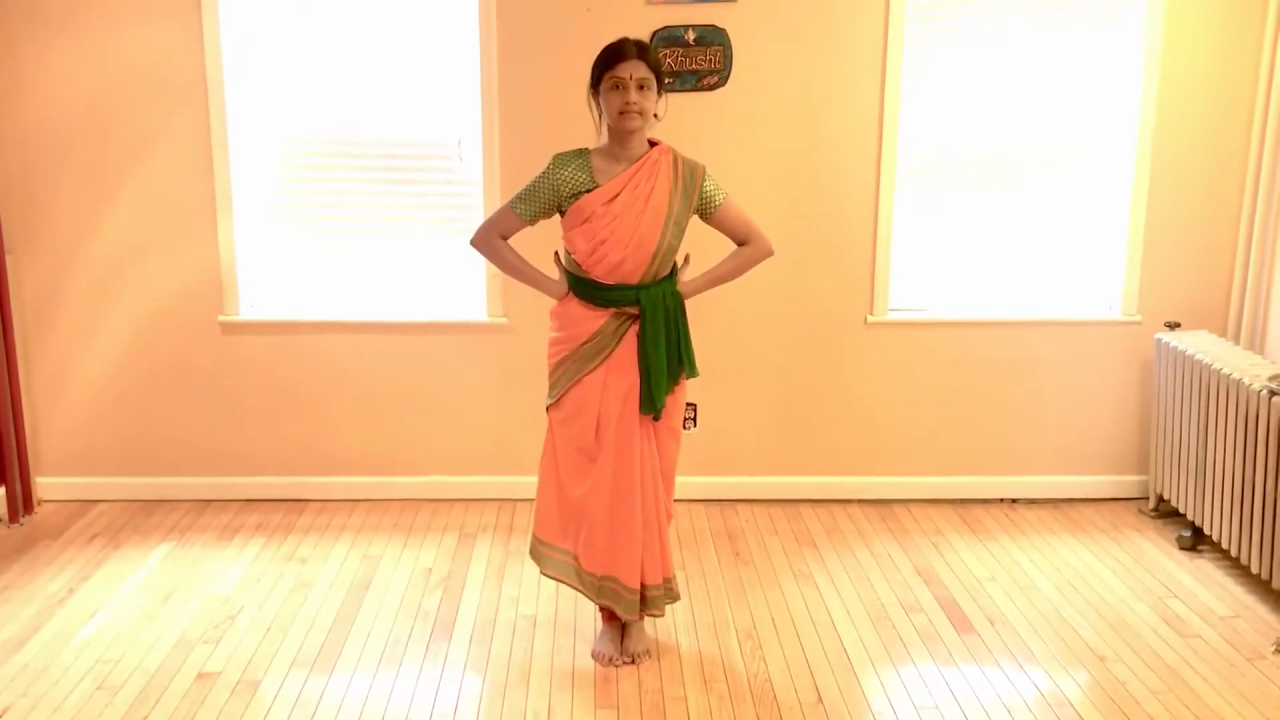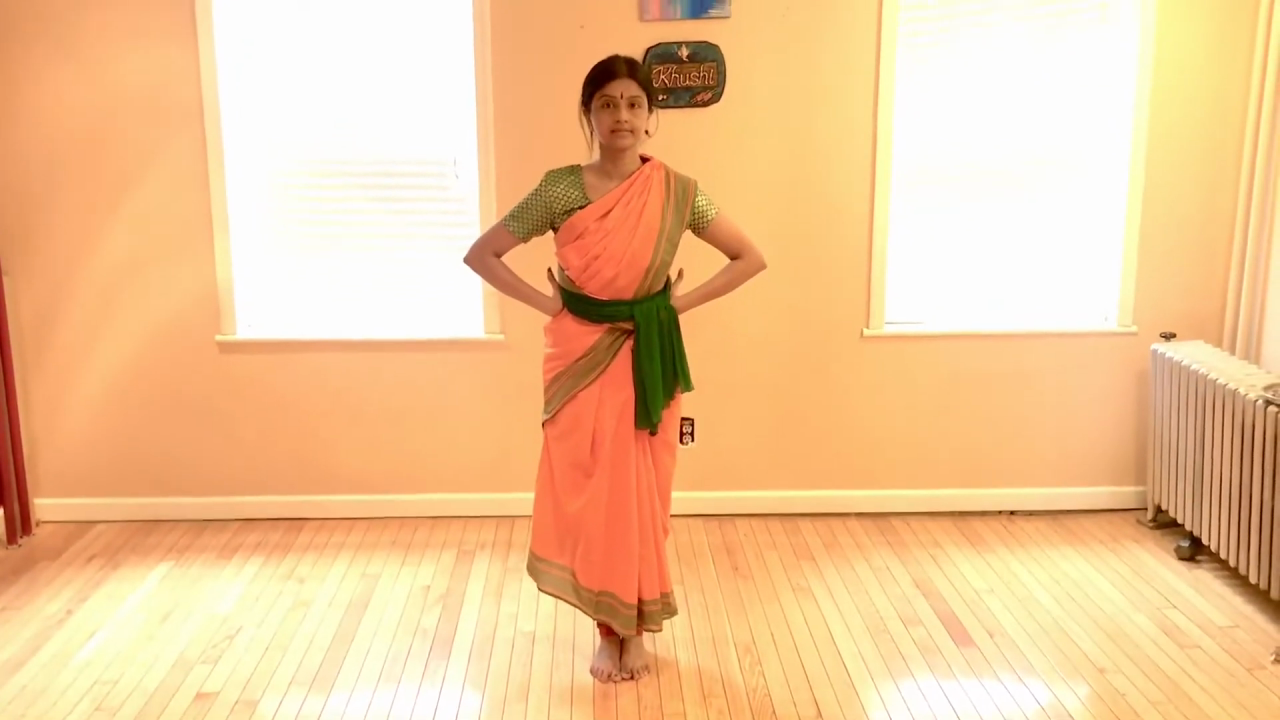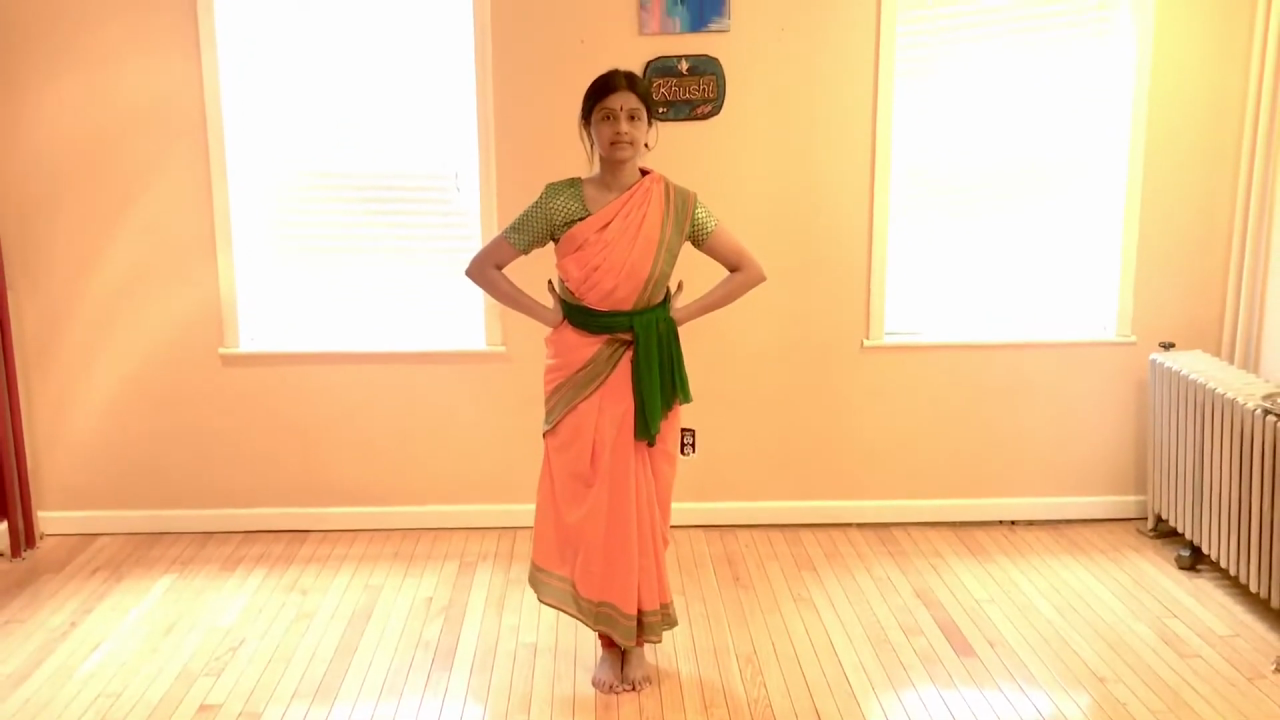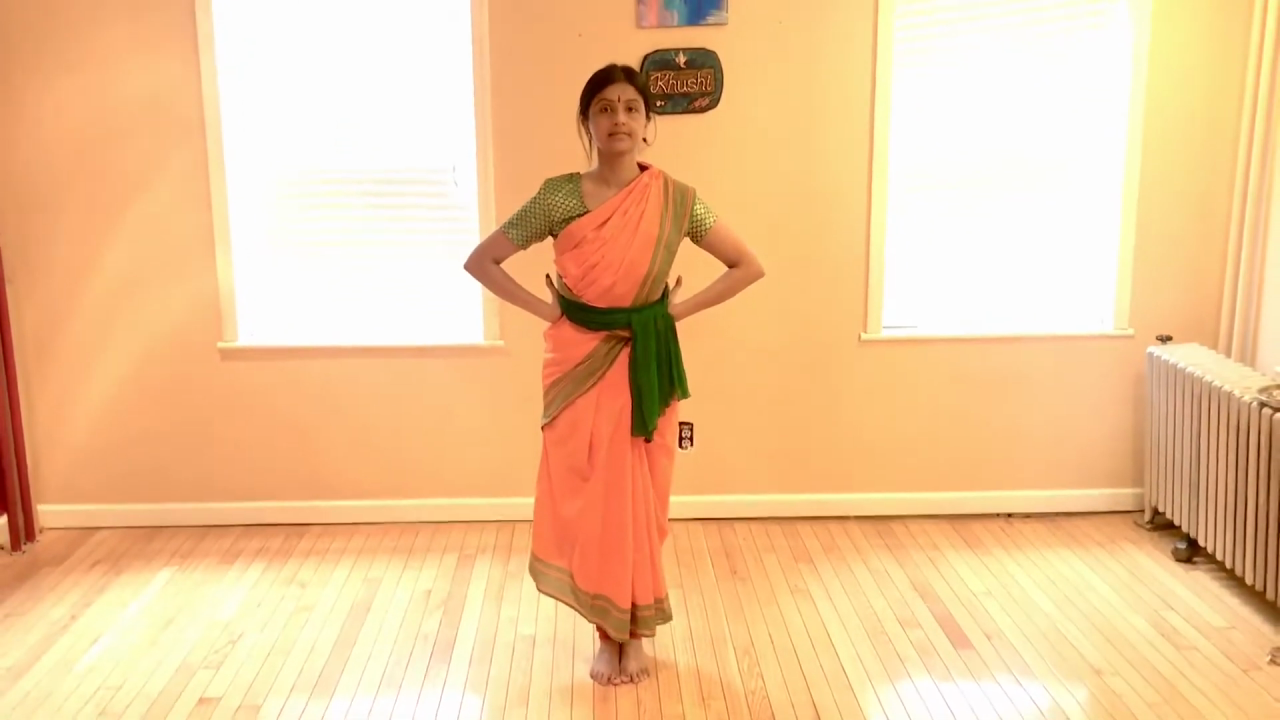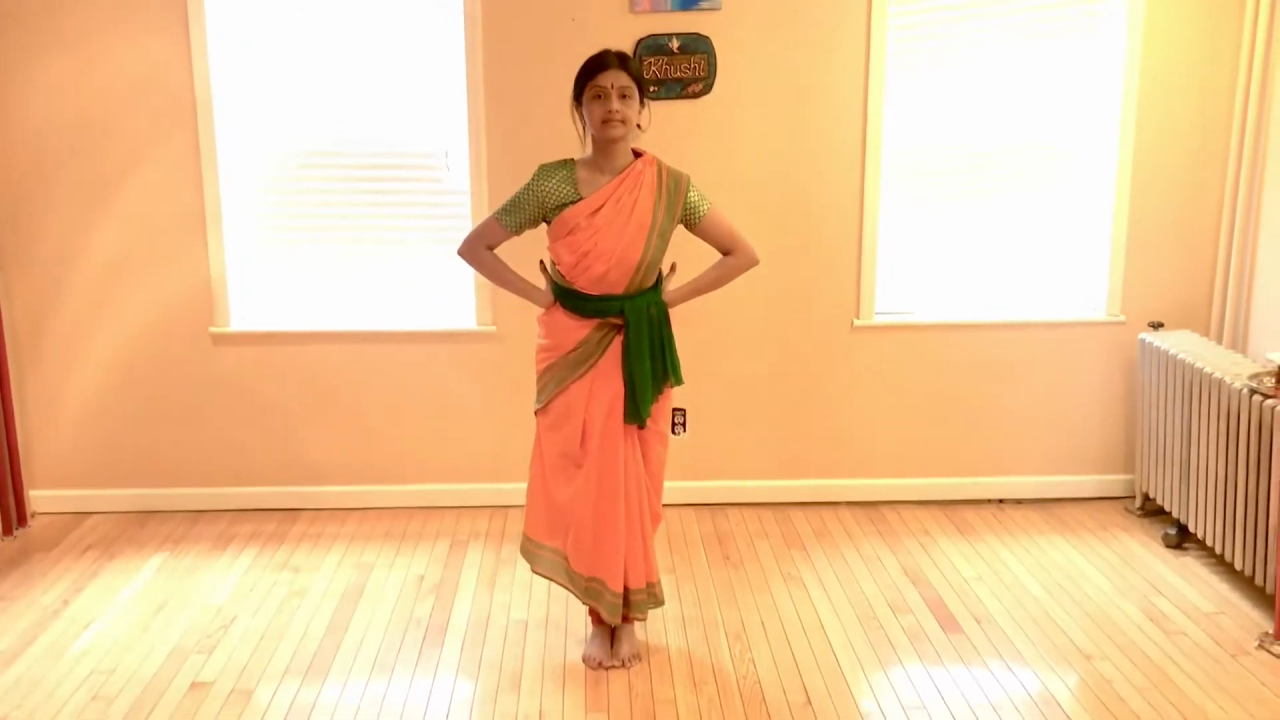
dt=0.4s
person 1, frame 1
left shoulder: (686, 176)
right shoulder: (568, 172)
left elbow: (758, 244)
right elbow: (487, 236)
left wrist: (690, 287)
right wrist: (554, 286)
left hip: (653, 343)
right hip: (586, 341)
left knee: (645, 477)
right knee: (592, 476)
left ankle: (638, 611)
right ankle: (609, 612)
person 1, frame 2
left shoulder: (677, 192)
right shoulder: (559, 189)
left elbow: (750, 258)
right elbow: (480, 254)
left wrist: (682, 302)
right wrist: (547, 303)
left hip: (647, 359)
right hip: (580, 357)
left knee: (641, 493)
right knee: (589, 492)
left ankle: (636, 628)
right ankle: (606, 630)
person 1, frame 3
left shoulder: (676, 203)
right shoulder: (560, 201)
left elbow: (749, 269)
right elbow: (481, 266)
left wrist: (681, 312)
right wrist: (547, 314)
left hip: (647, 371)
right hip: (581, 368)
left knee: (642, 504)
right knee: (590, 503)
left ankle: (638, 638)
right ankle: (608, 640)
person 1, frame 4
left shoulder: (675, 200)
right shoulder: (558, 197)
left elbow: (748, 266)
right elbow: (480, 261)
left wrist: (679, 309)
right wrist: (546, 309)
left hip: (645, 365)
right hip: (579, 364)
left knee: (639, 498)
right knee: (589, 498)
left ankle: (636, 631)
right ankle: (606, 634)
person 1, frame 5
left shoulder: (670, 186)
right shoulder: (552, 183)
left elbow: (742, 253)
right elbow: (473, 246)
left wrist: (672, 296)
right wrist: (540, 295)
left hip: (638, 351)
right hip: (572, 349)
left knee: (633, 484)
right knee: (581, 484)
left ankle: (628, 615)
right ankle: (599, 616)
